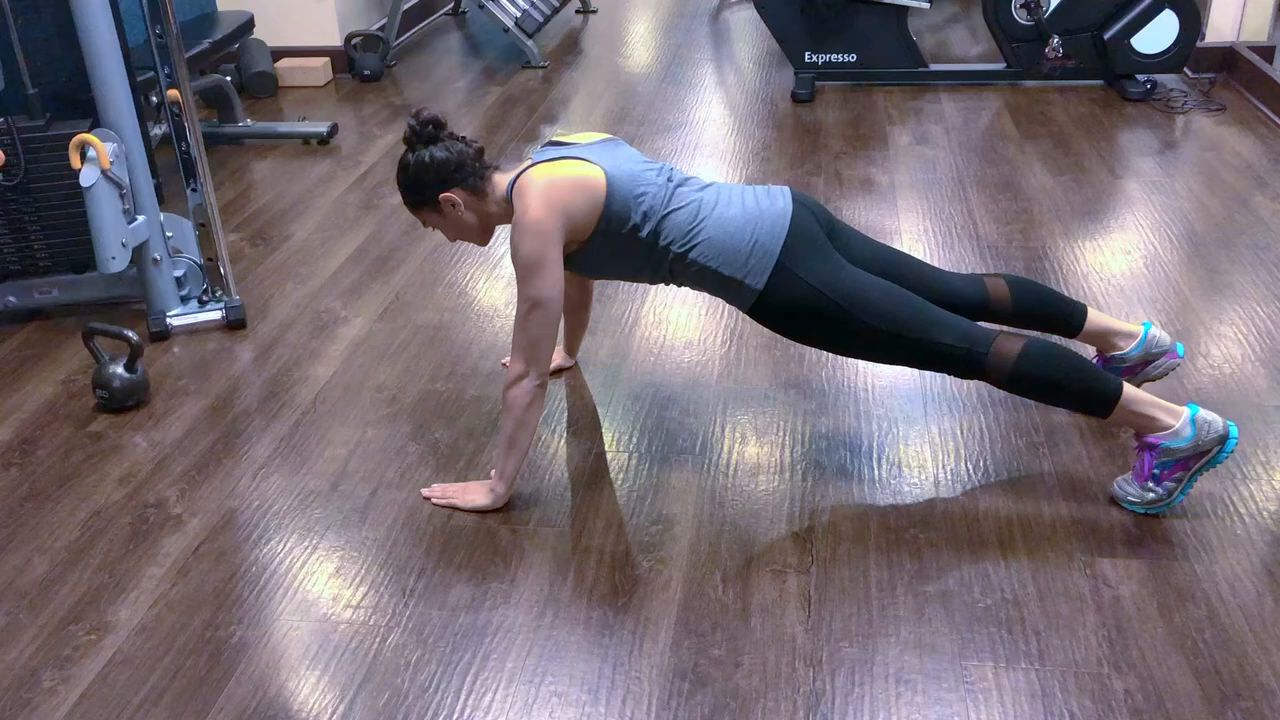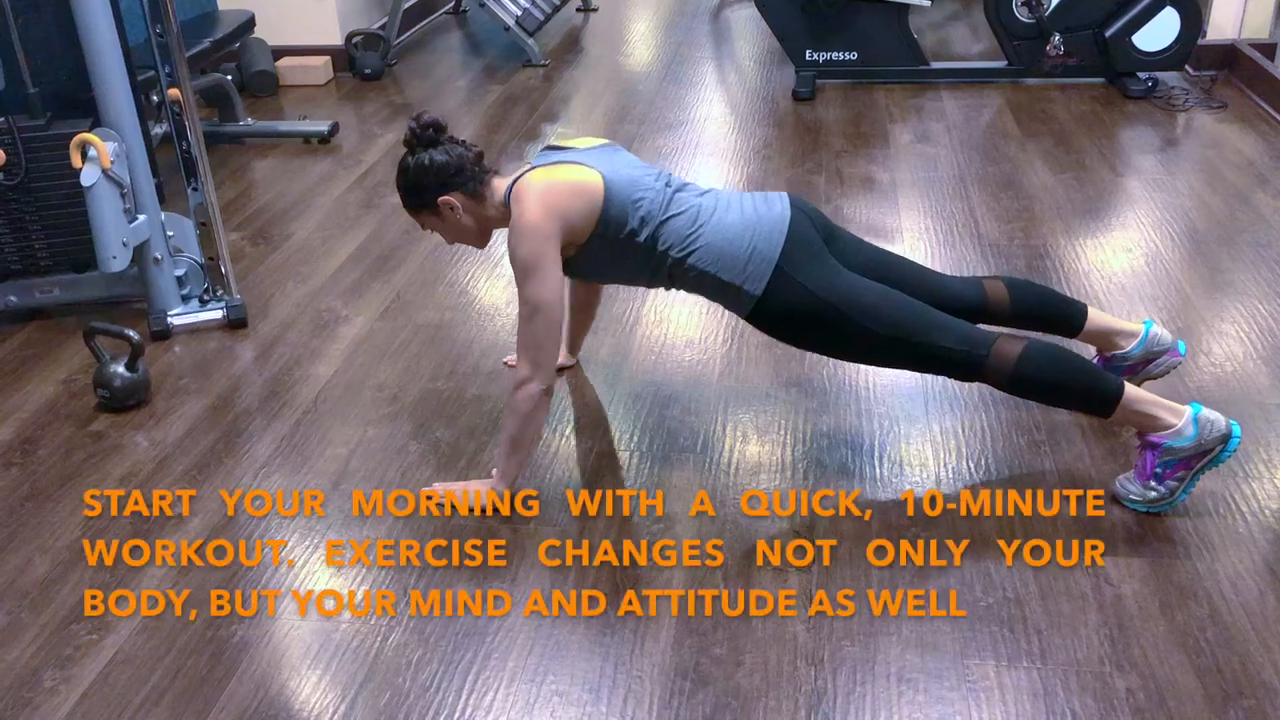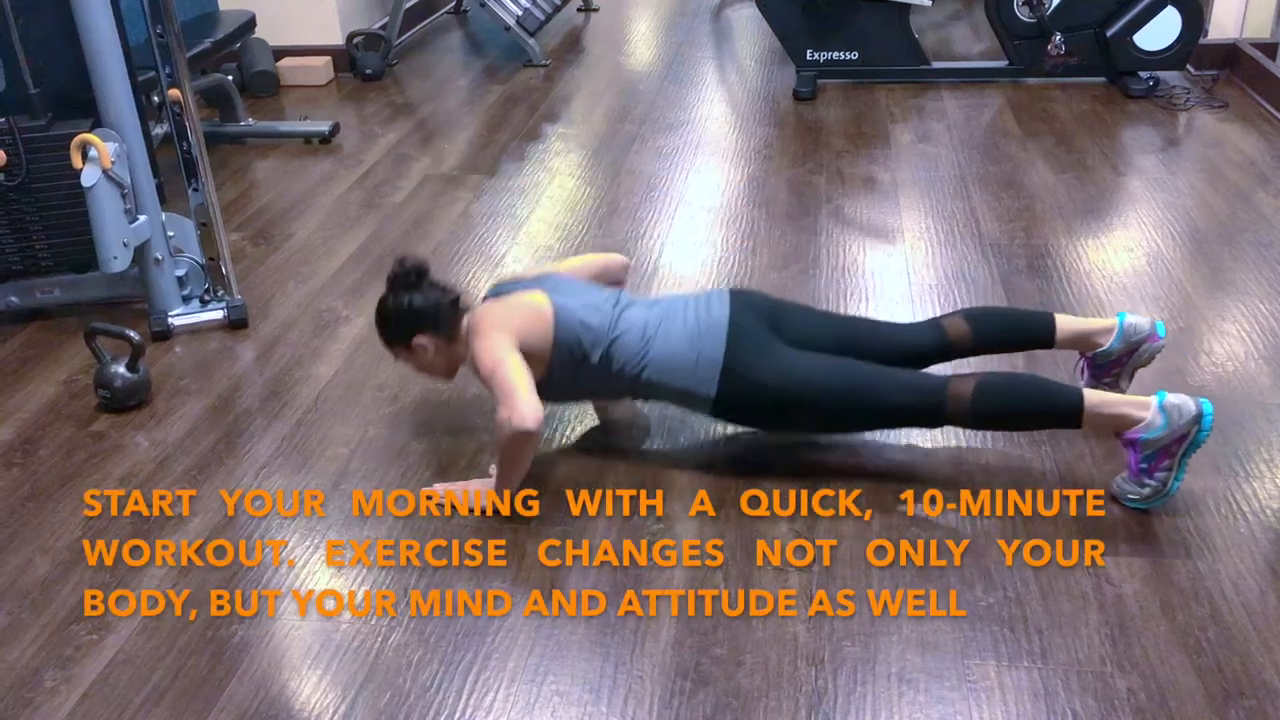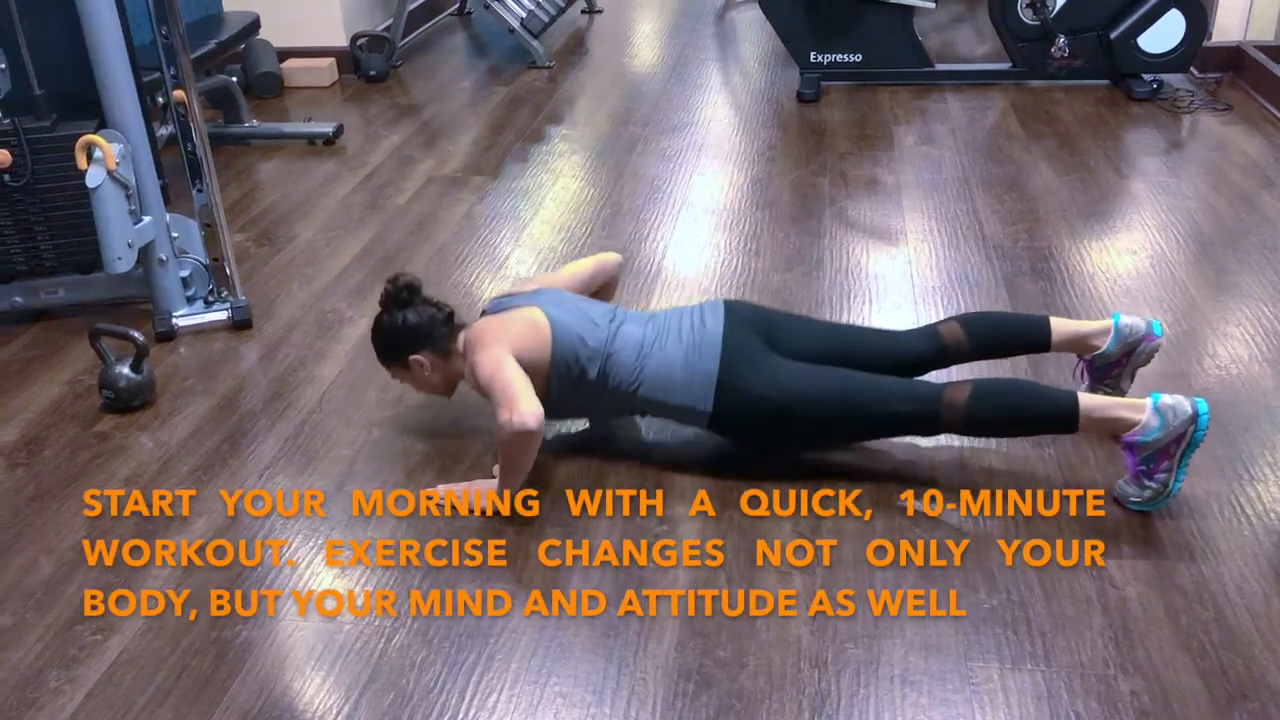
dt=0.4s
person 1, frame 1
left shoulder: (533, 208)
right shoulder: (553, 159)
left elbow: (526, 369)
left wrist: (497, 486)
right wrist: (570, 350)
left hip: (771, 268)
right hip: (779, 217)
left knee: (958, 344)
right knee: (955, 295)
left ankle: (1179, 428)
right ankle: (1130, 338)
person 1, frame 2
left shoulder: (528, 213)
right shoulder: (553, 160)
left elbow: (533, 377)
left wrist: (501, 485)
right wrist: (569, 344)
left hip: (766, 275)
right hip: (775, 222)
left knee: (960, 348)
right knee: (956, 299)
left ankle: (1180, 426)
right ankle: (1131, 338)
person 1, frame 3
left shoulder: (487, 340)
right shoulder: (513, 291)
left elbow: (523, 420)
right elbow: (615, 261)
left wrist: (501, 489)
left hip: (730, 376)
right hip: (725, 317)
left knee: (923, 397)
right knee: (913, 342)
left ankle: (1150, 417)
right ankle: (1110, 332)
person 1, frame 4
left shoulder: (484, 349)
right shoulder: (510, 303)
left elbow: (525, 422)
right elbow: (610, 260)
left wrist: (504, 491)
left hip: (727, 387)
right hip: (724, 325)
left knee: (918, 405)
right knee: (912, 348)
left ankle: (1148, 421)
right ankle: (1108, 335)
